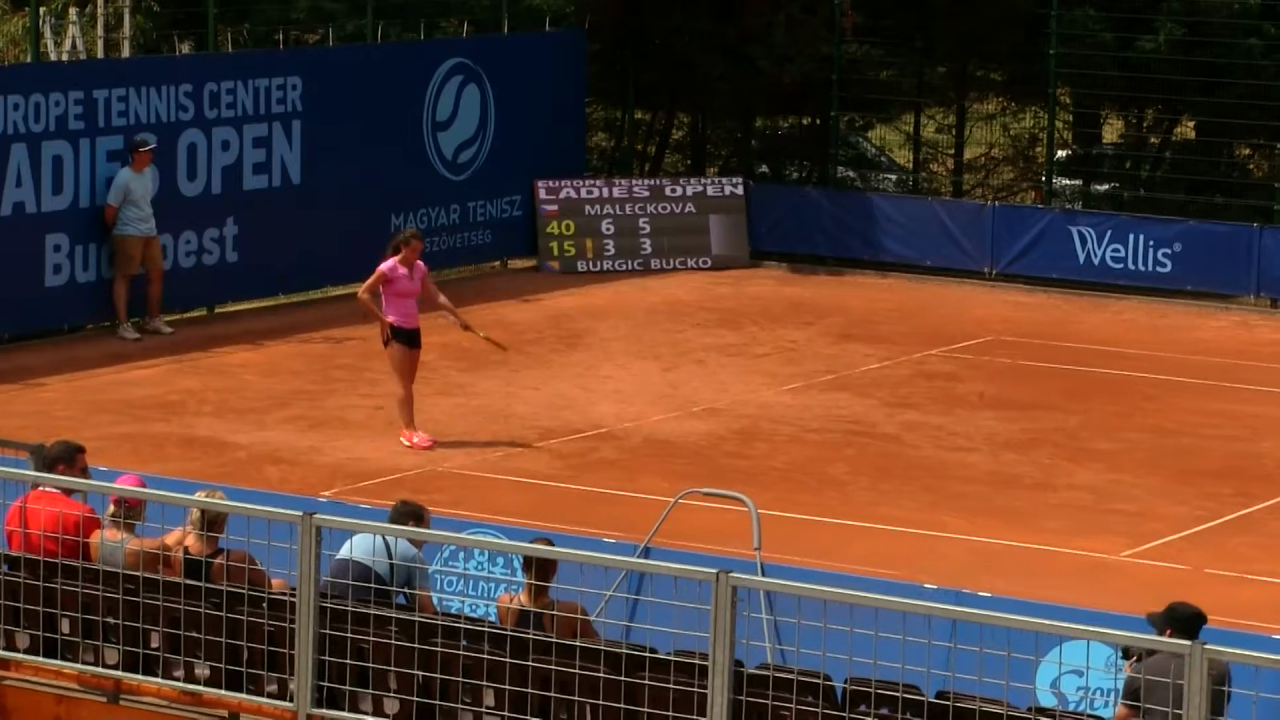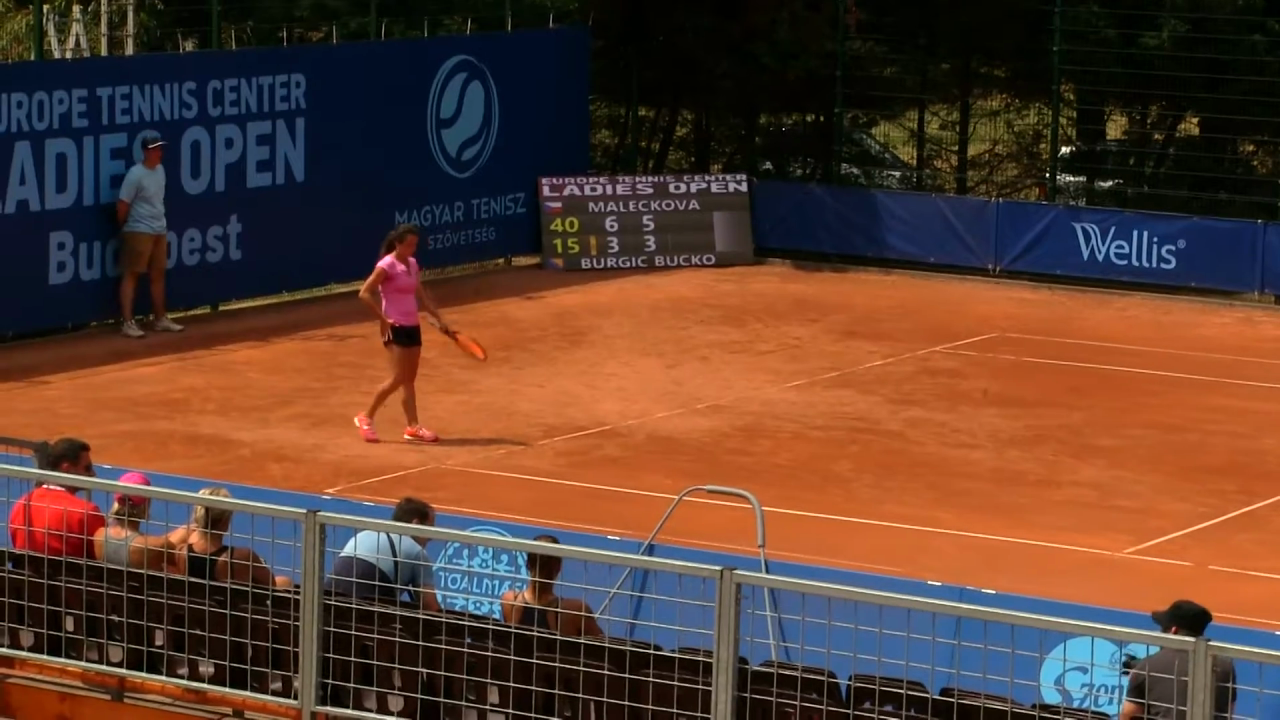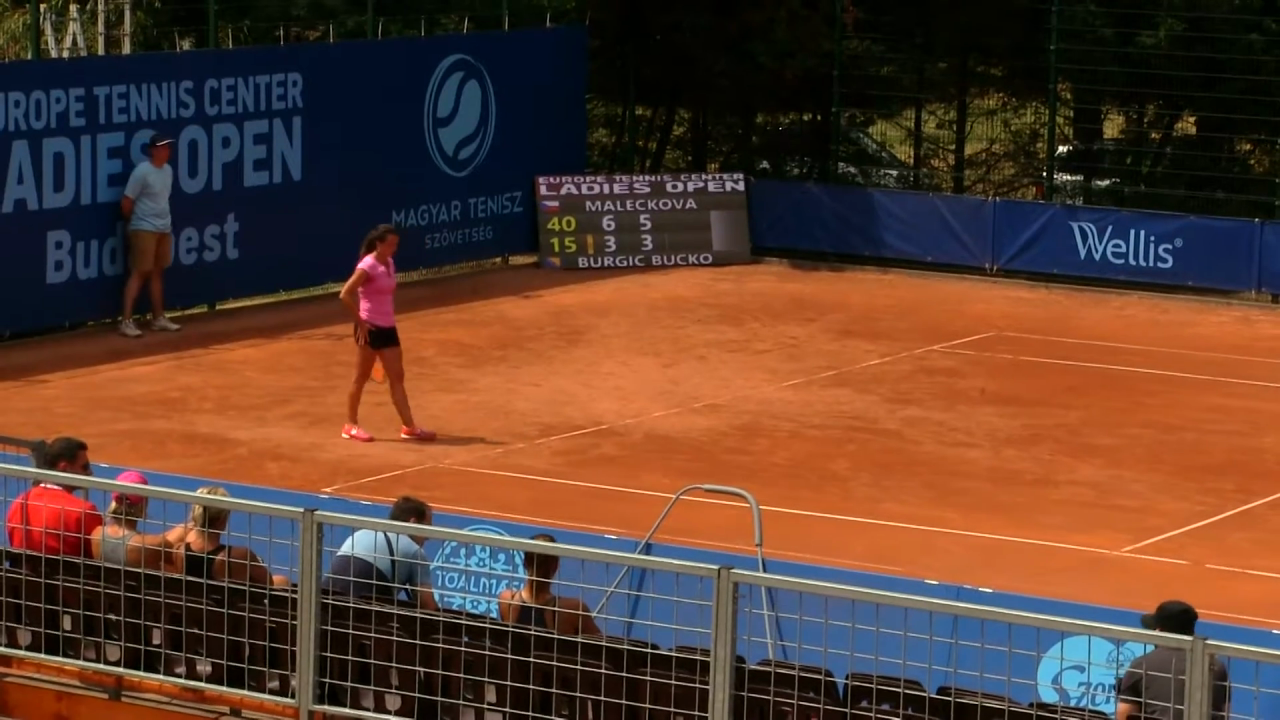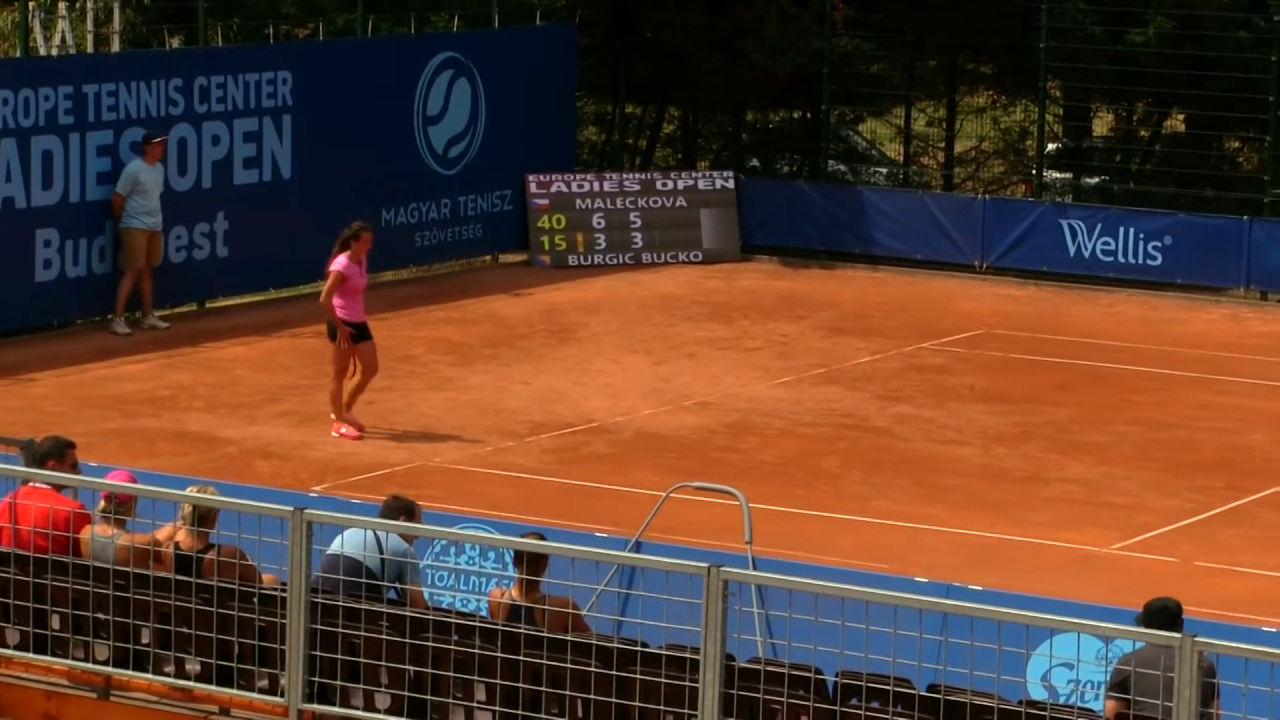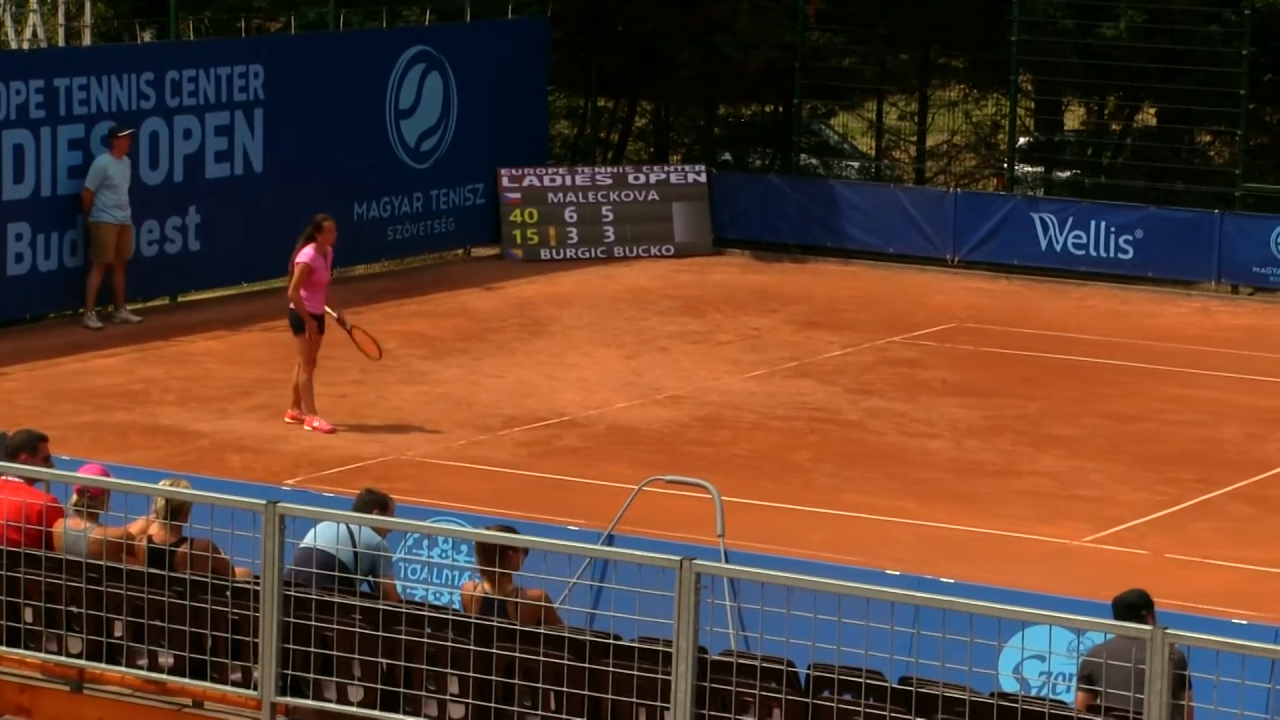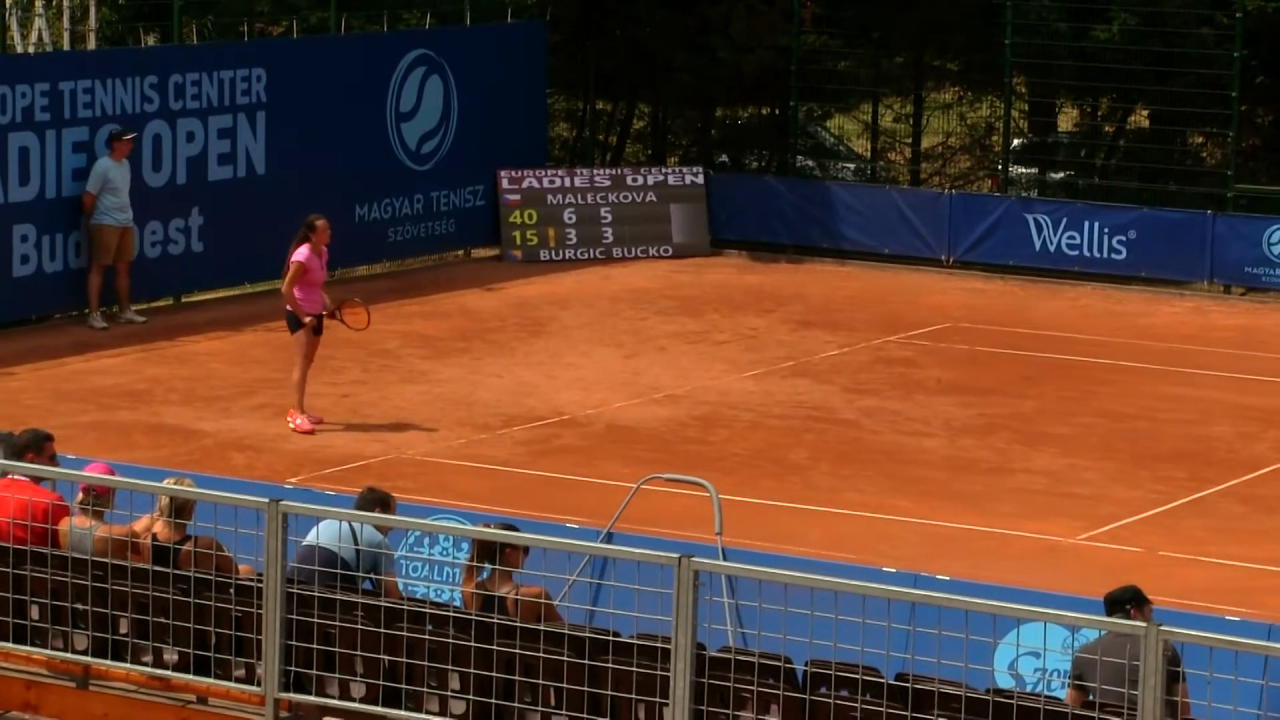
dt=0.3s
person 1, frame 1
left shoulder: (420, 268)
right shoulder: (388, 268)
left elbow: (436, 295)
right elbow: (363, 293)
left wrist: (457, 316)
right wrist: (382, 318)
left hip: (413, 329)
right hip: (394, 330)
left knee: (409, 383)
right knee: (404, 382)
left ankle: (410, 429)
right ankle: (408, 433)
person 1, frame 2
left shoulder: (412, 264)
right shoulder: (386, 265)
left elbow: (421, 296)
right elbow: (364, 293)
left wrist: (439, 318)
right wrist: (383, 319)
left hip: (413, 327)
right hip: (394, 328)
left knee: (409, 379)
right knee: (398, 379)
left ankle: (413, 427)
right ankle: (366, 418)
person 1, frame 3
left shoulder: (389, 263)
right shoulder: (367, 266)
right elbow: (345, 294)
right wrist: (360, 322)
left hip: (388, 328)
right hip: (370, 328)
left knee: (397, 377)
right knee: (361, 378)
left ankle: (409, 427)
right ankle: (351, 426)
person 1, frame 4
left shoulder: (362, 260)
right shoulder: (341, 266)
right elbow: (325, 299)
right wrist: (339, 326)
left hip: (359, 323)
right hip: (343, 324)
left knee: (371, 369)
right knee: (339, 374)
left ankle: (345, 412)
right ankle: (339, 423)
person 1, frame 5
left shoulder: (328, 252)
right shoulder: (307, 257)
right elbow: (293, 292)
right wrist: (307, 320)
left hip: (317, 314)
right hip: (302, 315)
left knee: (305, 364)
right knee: (307, 365)
left ankle: (295, 410)
right ankle: (311, 416)
person 1, frame 6
left shoulder: (323, 253)
right shoulder: (302, 256)
right elbow: (286, 290)
left wrist: (327, 302)
right wrist: (303, 316)
left hip: (314, 314)
right hip: (299, 315)
left knee: (305, 363)
right knee: (303, 362)
left ankle: (296, 410)
right ankle: (298, 416)
person 2, frame 1
left shoulder: (148, 173)
right shoulder: (123, 178)
right elbow: (110, 209)
right wrist: (116, 231)
left hip: (150, 233)
right hip: (128, 235)
left knee: (156, 274)
right knee: (123, 278)
left ankle: (153, 319)
right ankle: (123, 325)
person 2, frame 2
left shoulder: (160, 170)
right shoulder: (135, 174)
right elbow: (122, 205)
left wrist: (158, 223)
right wrist: (126, 227)
left hip: (159, 231)
right hip: (139, 232)
left knee: (158, 275)
right knee: (131, 275)
left ankle: (161, 319)
right ankle: (128, 322)
person 2, frame 3
left shoulder: (168, 170)
right shoulder: (142, 171)
right elbow: (126, 202)
left wrist: (163, 223)
right wrist: (132, 224)
left hip: (164, 229)
right hip: (143, 229)
left knee: (156, 274)
right knee: (139, 273)
left ankle: (158, 318)
right ankle: (126, 321)
person 2, frame 4
left shoulder: (160, 168)
right shoulder: (134, 169)
right elbow: (117, 199)
left wrist: (154, 220)
right wrist: (122, 221)
left hip: (155, 227)
right hip: (135, 227)
left knee: (147, 272)
right knee: (132, 272)
left ankle: (148, 316)
right ankle: (117, 319)
person 2, frame 5
left shoulder: (126, 162)
right shoulder: (102, 163)
right elbow: (87, 193)
left wrist: (123, 215)
right wrist: (91, 216)
left hip: (124, 221)
right hip: (104, 222)
left knee: (119, 266)
right knee: (99, 266)
left ankle: (120, 310)
right ankle: (89, 313)
person 2, frame 6
left shoulder: (125, 164)
right shoulder: (102, 166)
right elbow: (88, 198)
left wrist: (125, 217)
right wrist: (92, 219)
left hip: (126, 223)
right hip: (105, 224)
left knee: (123, 267)
right knee: (99, 267)
left ankle: (125, 311)
right ankle: (94, 314)
